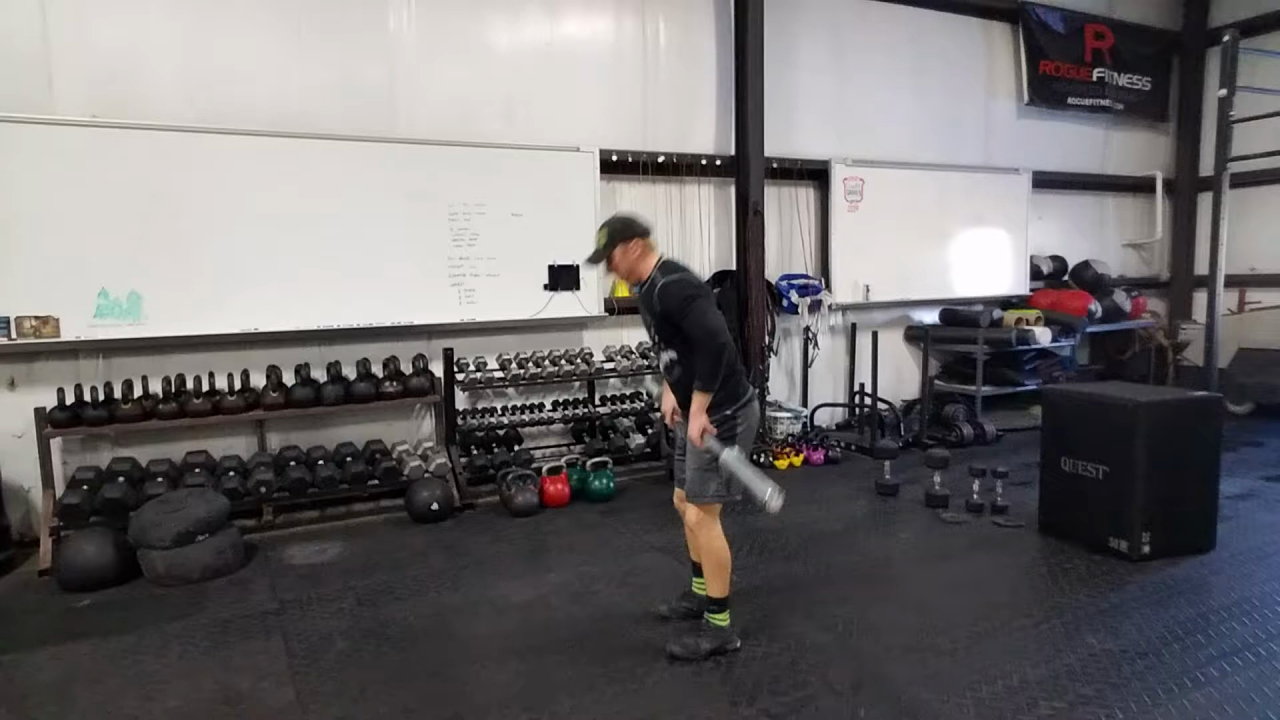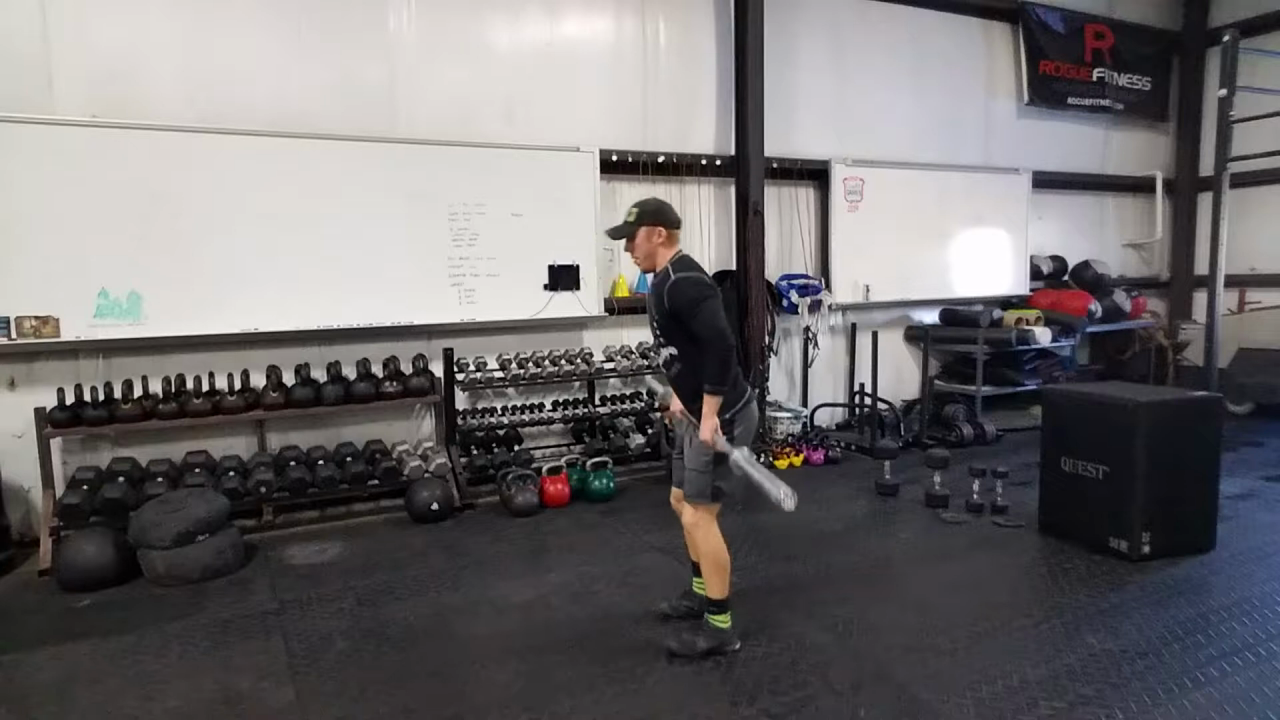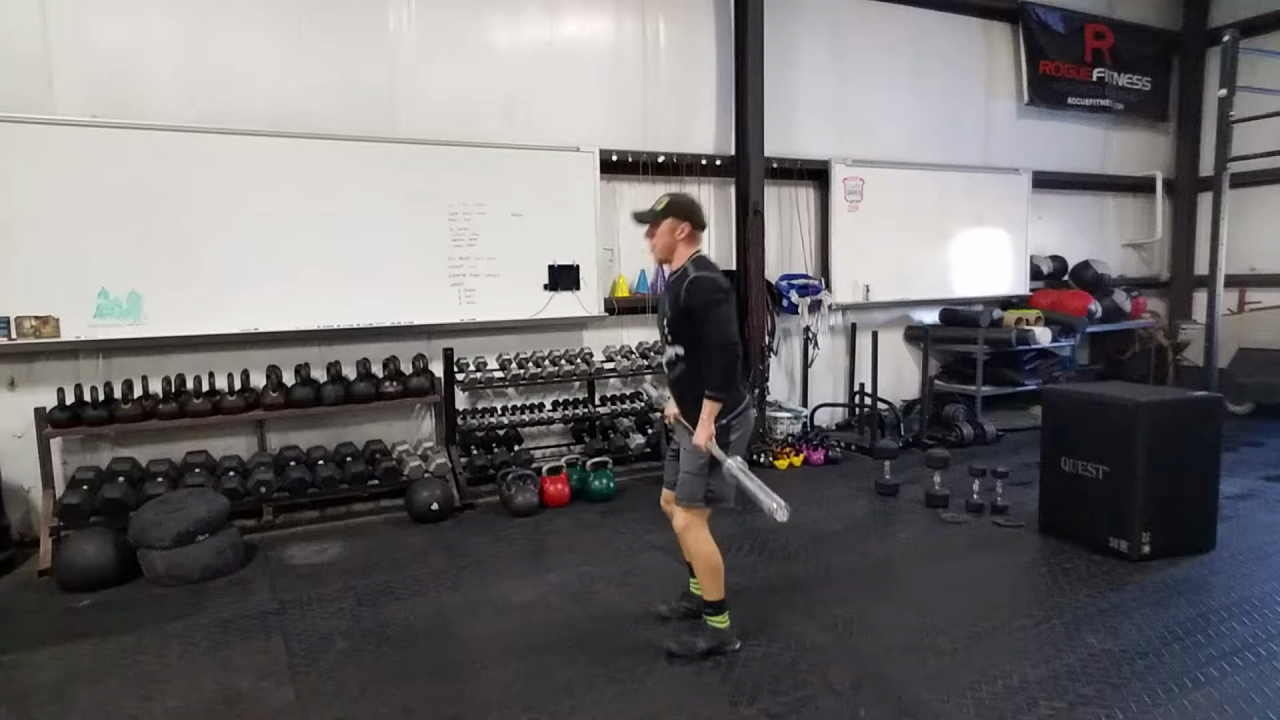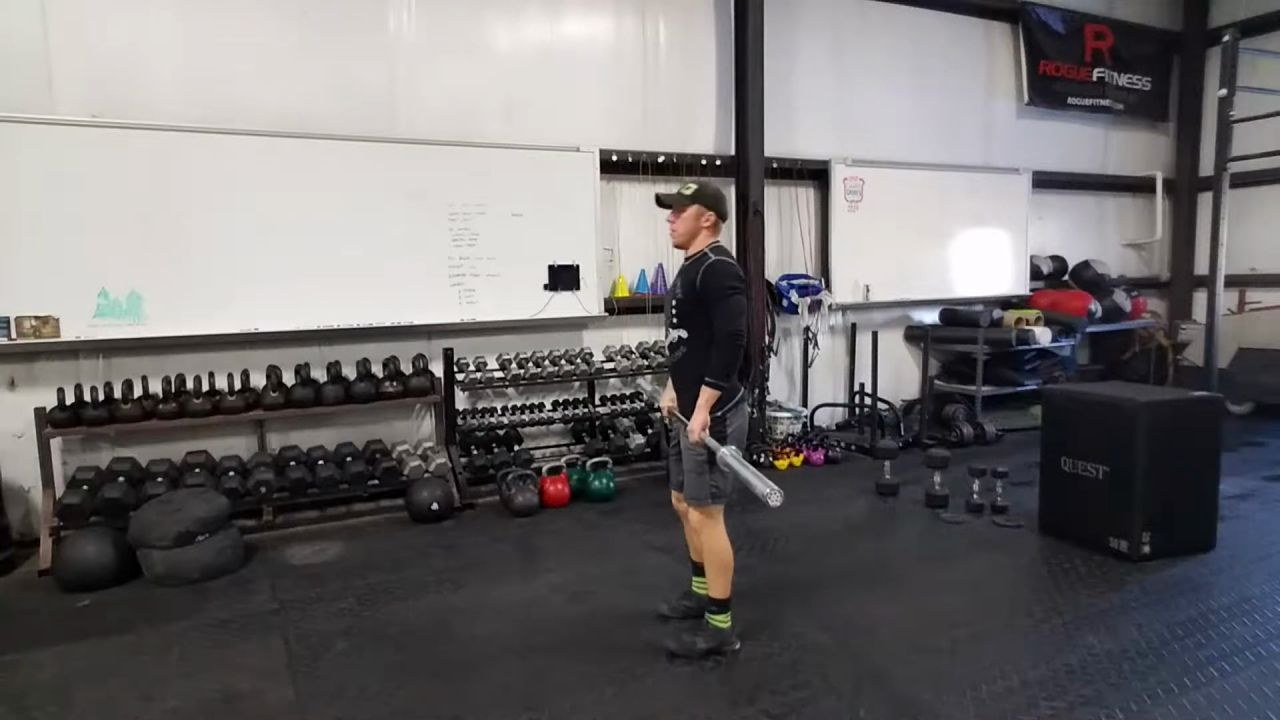
dt=0.2s
person 1, frame 1
left shoulder: (673, 287)
right shoulder: (654, 287)
left elbow: (715, 344)
left wrist: (699, 412)
right wrist: (670, 394)
left hip: (723, 414)
right hip: (698, 411)
left knee: (701, 515)
right knee: (684, 502)
left ankle: (719, 626)
right ankle: (702, 593)
person 1, frame 2
left shoulder: (684, 282)
right shoulder: (665, 280)
left elbow: (720, 346)
left wrist: (710, 414)
right wrist: (679, 394)
left hip: (721, 415)
right hip: (697, 411)
left knee: (697, 516)
right knee: (683, 505)
left ankle: (719, 626)
right ankle: (702, 592)
person 1, frame 3
left shoulder: (701, 282)
right shoulder: (678, 279)
left elbow: (726, 352)
left wrist: (709, 421)
right wrist: (677, 398)
left hip: (718, 420)
right hip: (693, 415)
left knee: (690, 519)
right knee: (672, 503)
left ankle: (718, 626)
right ankle: (698, 593)
person 1, frame 4
left shoulder: (718, 268)
right shoulder: (693, 267)
left elbow: (729, 343)
left wrist: (703, 409)
right wrist: (674, 389)
left hip: (712, 413)
right hip: (689, 408)
left knee: (705, 514)
right knee: (684, 503)
left ankle: (719, 625)
right ankle: (701, 591)
